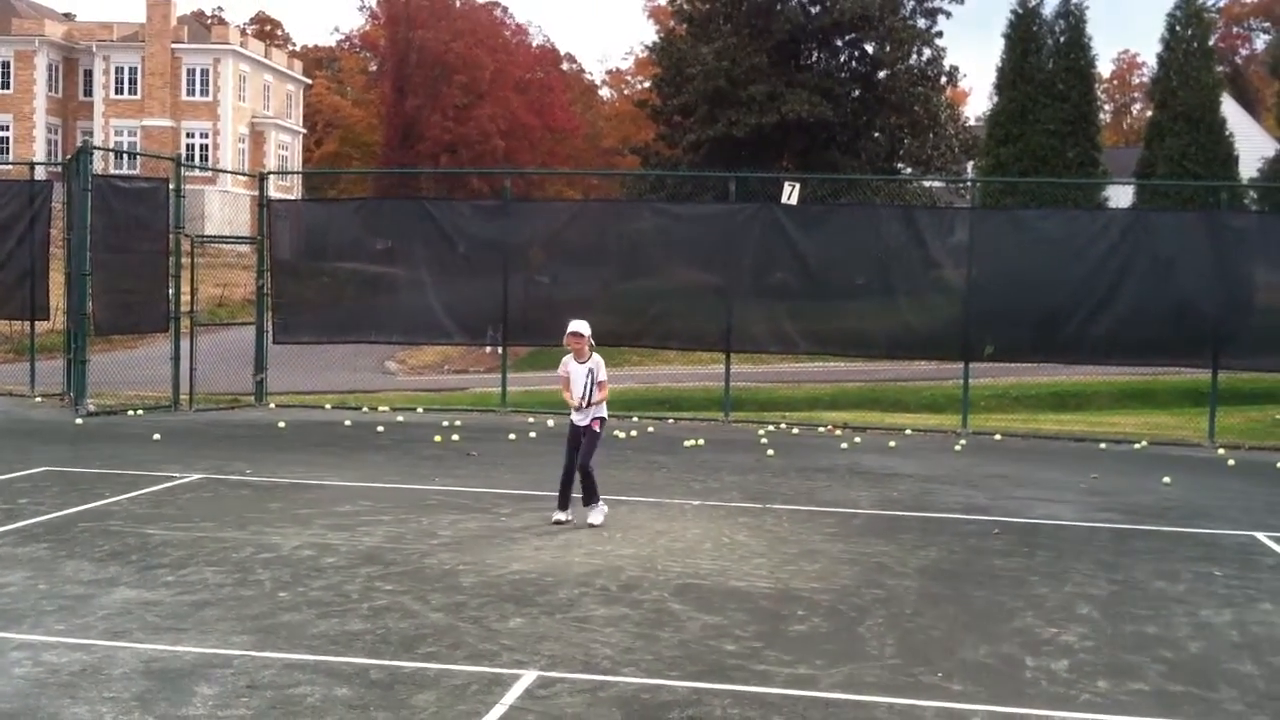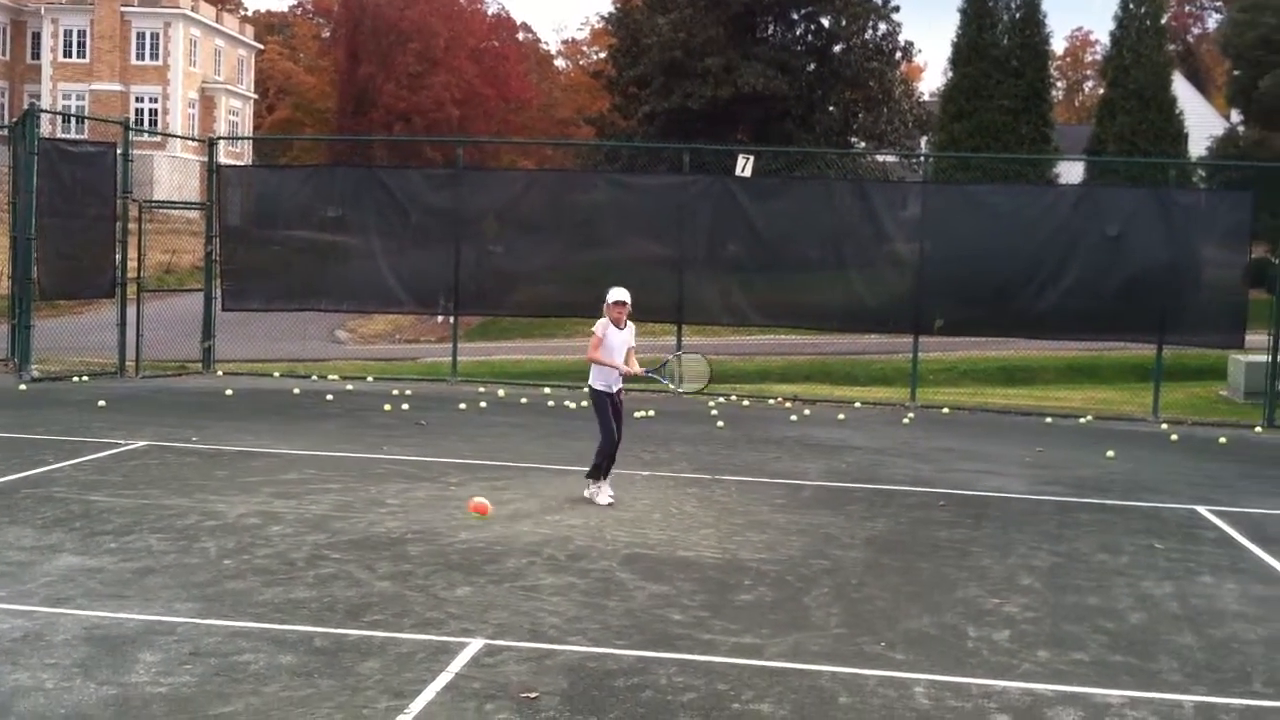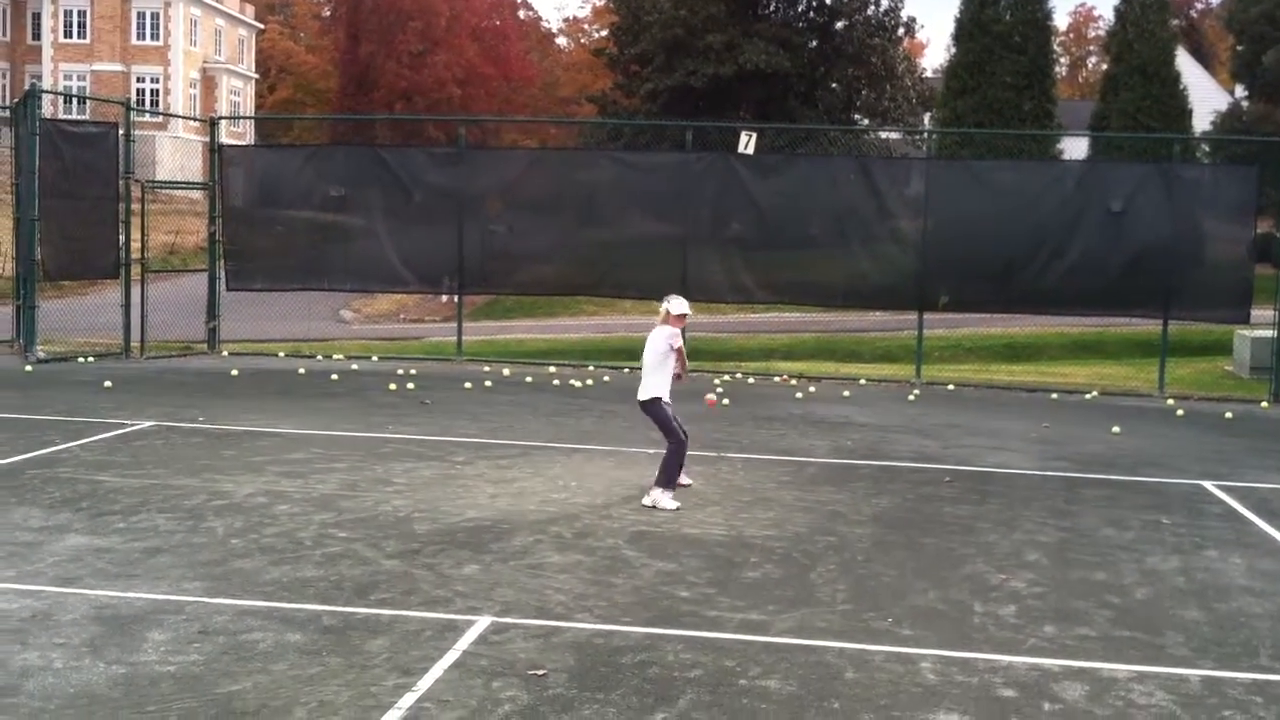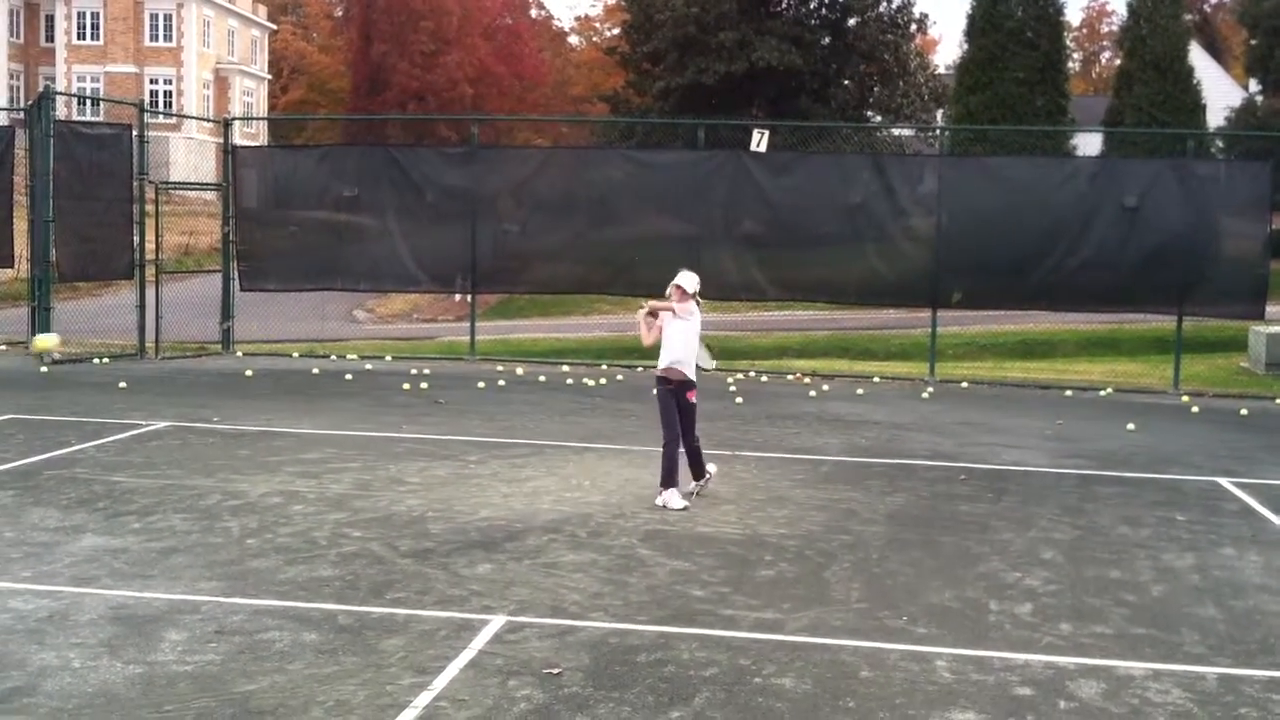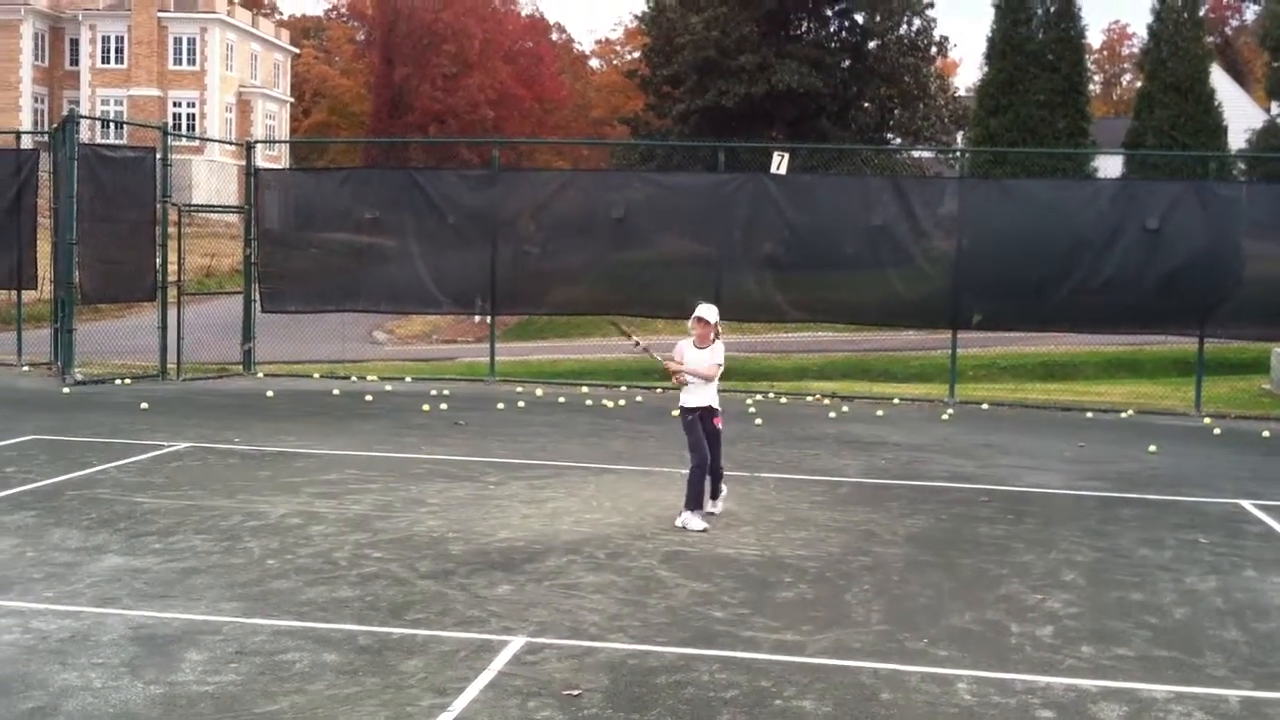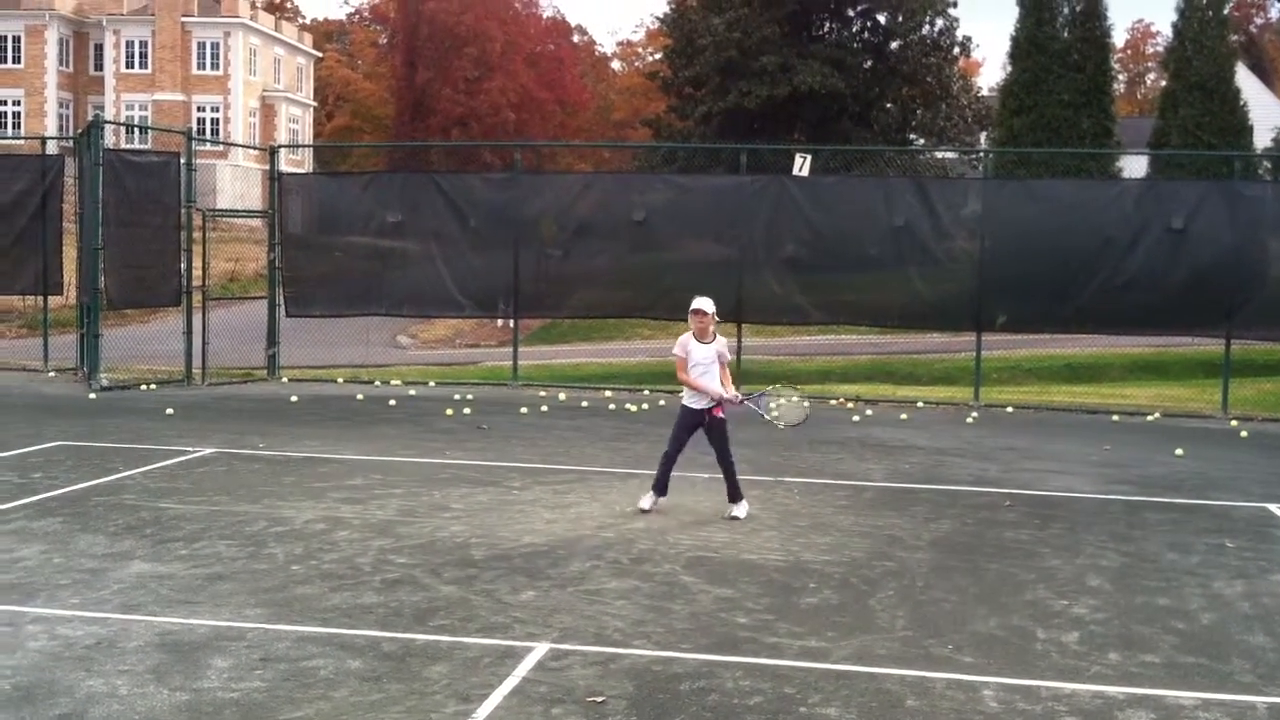
dt=0.5s
person 1, frame 1
left shoulder: (596, 360)
right shoulder: (566, 362)
left elbow: (604, 391)
right elbow: (565, 391)
left wrist: (591, 401)
right wrist: (573, 402)
left hip: (596, 418)
right hip: (576, 419)
left knee: (584, 464)
right knee: (568, 466)
left ankle: (594, 505)
right ankle: (563, 509)
person 1, frame 2
left shoulder: (630, 327)
right shoulder: (602, 325)
left elbow: (629, 357)
right elbow: (591, 355)
left wrist: (635, 368)
right wrist: (617, 366)
left hip: (615, 388)
right hip: (599, 388)
left knee: (616, 438)
right knee: (610, 437)
left ankle: (600, 479)
right ankle: (594, 483)
person 1, frame 3
left shoulder: (669, 332)
right shoulder: (670, 334)
right elbow: (682, 363)
left wrist: (675, 371)
right wrist: (681, 371)
left hip: (661, 396)
right hip: (652, 397)
left knee: (680, 437)
right knee: (678, 441)
left ankle: (672, 475)
right ankle: (657, 492)
person 1, frame 4
left shoulder: (691, 309)
right shoulder: (663, 316)
left elbow: (654, 305)
right elbow: (647, 342)
left wrist: (650, 310)
right wrist: (644, 317)
left hip: (685, 381)
right hip: (665, 380)
left knee: (689, 437)
right knee: (672, 437)
left ankle: (702, 474)
right ankle: (667, 491)
person 1, frame 5
left shoulder: (717, 346)
right shoulder: (683, 346)
left elbow: (711, 374)
left wrist: (682, 368)
right wrist: (679, 377)
left hip: (710, 409)
right hip: (688, 409)
left knee: (714, 462)
right knee: (701, 460)
left ankle: (716, 494)
right ankle: (691, 513)
person 1, frame 6
left shoulder: (720, 342)
right shoulder: (685, 341)
right elbow: (681, 375)
left wrist: (730, 390)
right wrist: (708, 390)
left hip: (714, 407)
right hip: (690, 406)
left knee: (724, 457)
right knee: (671, 452)
left ankle: (737, 501)
right ankle: (656, 493)
